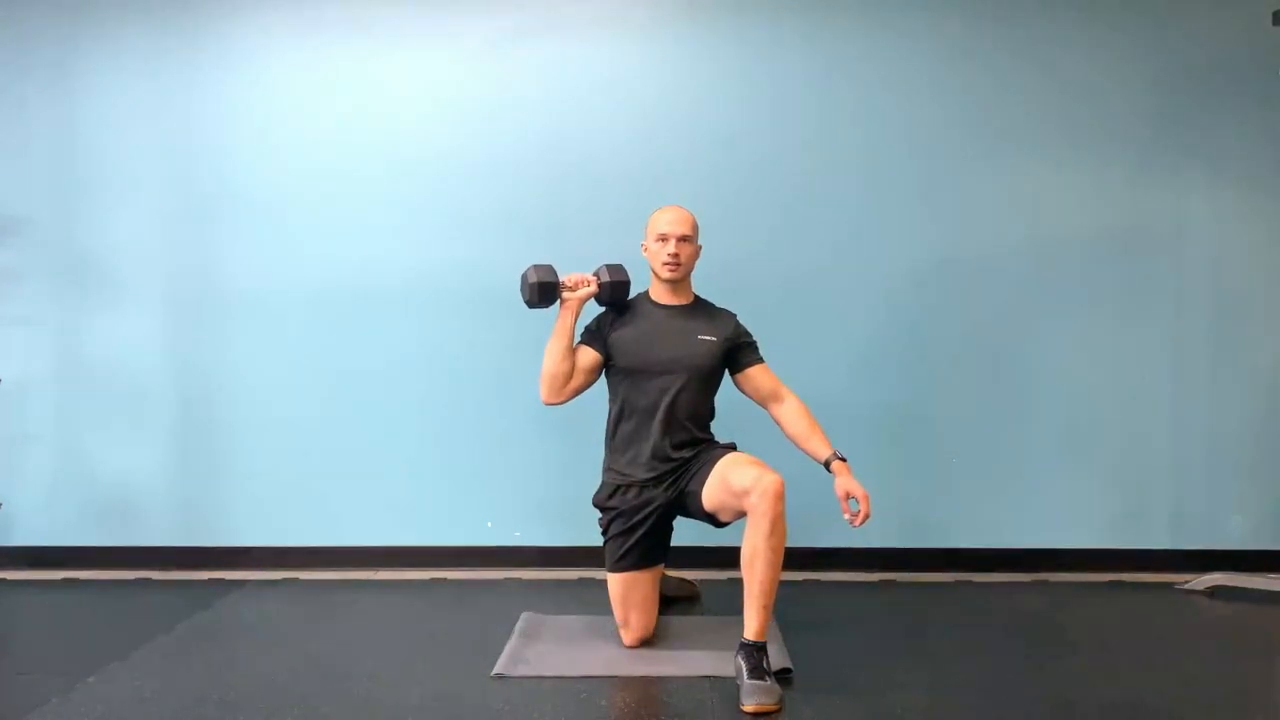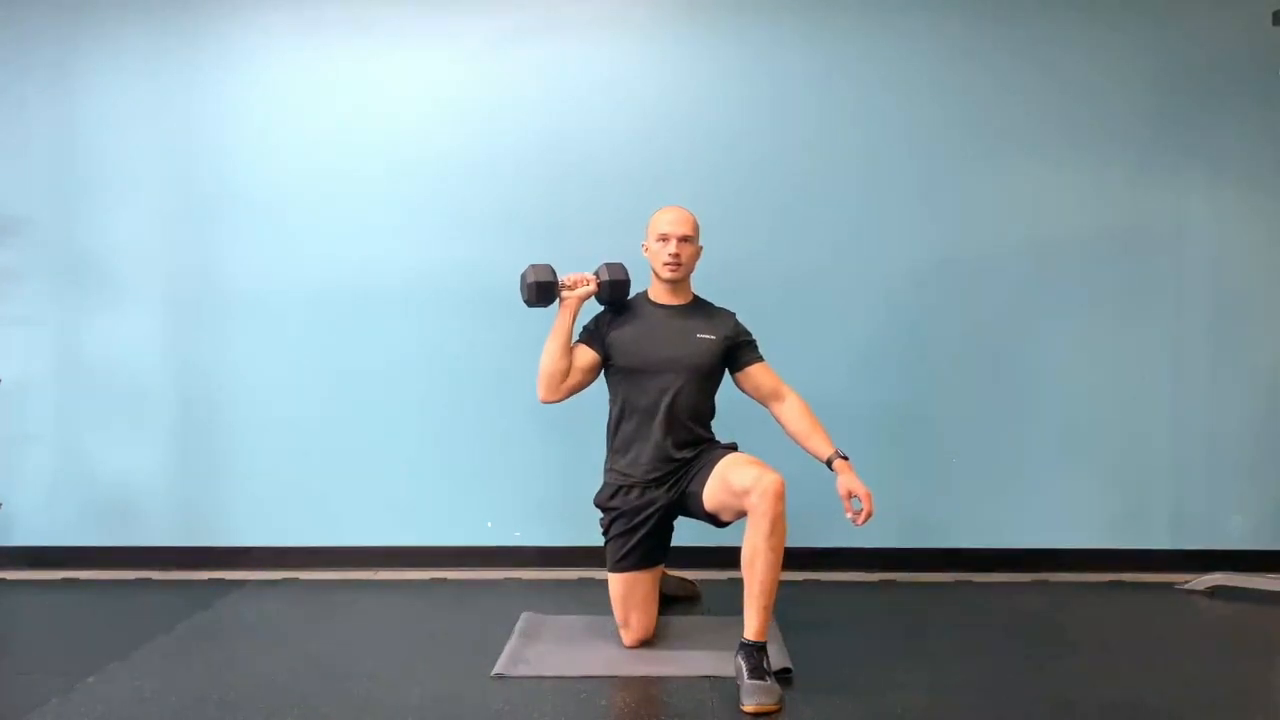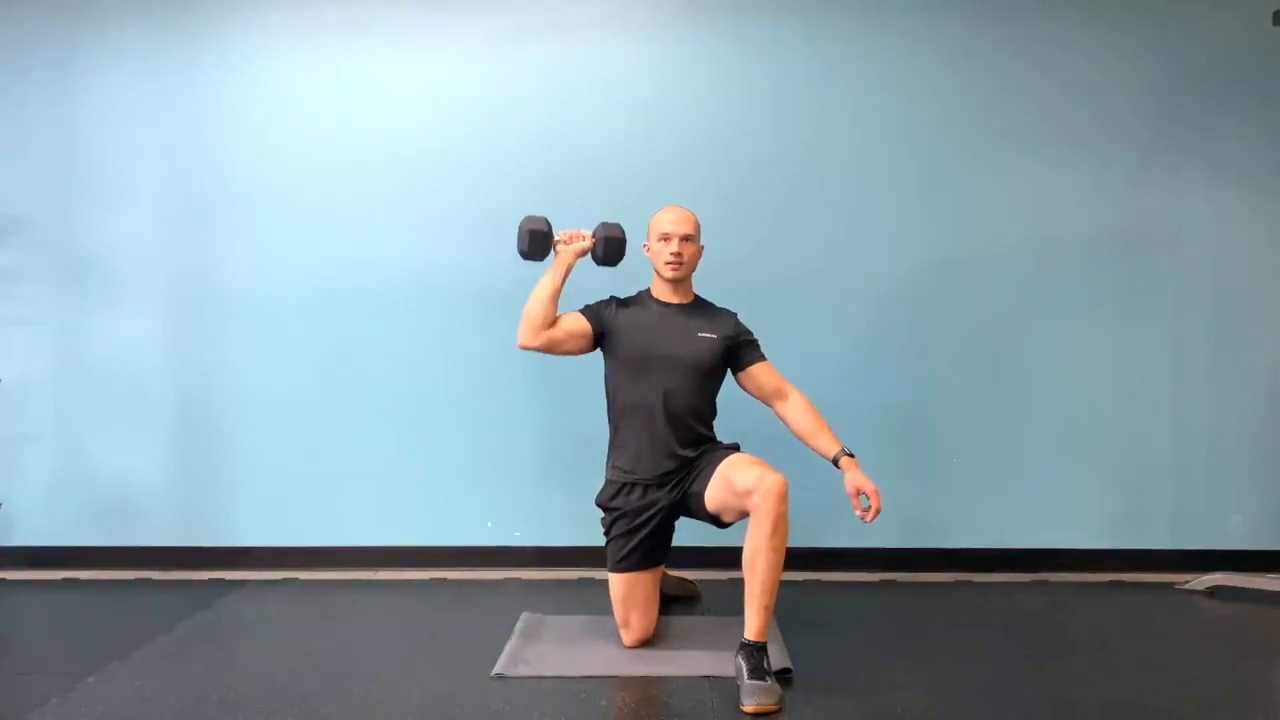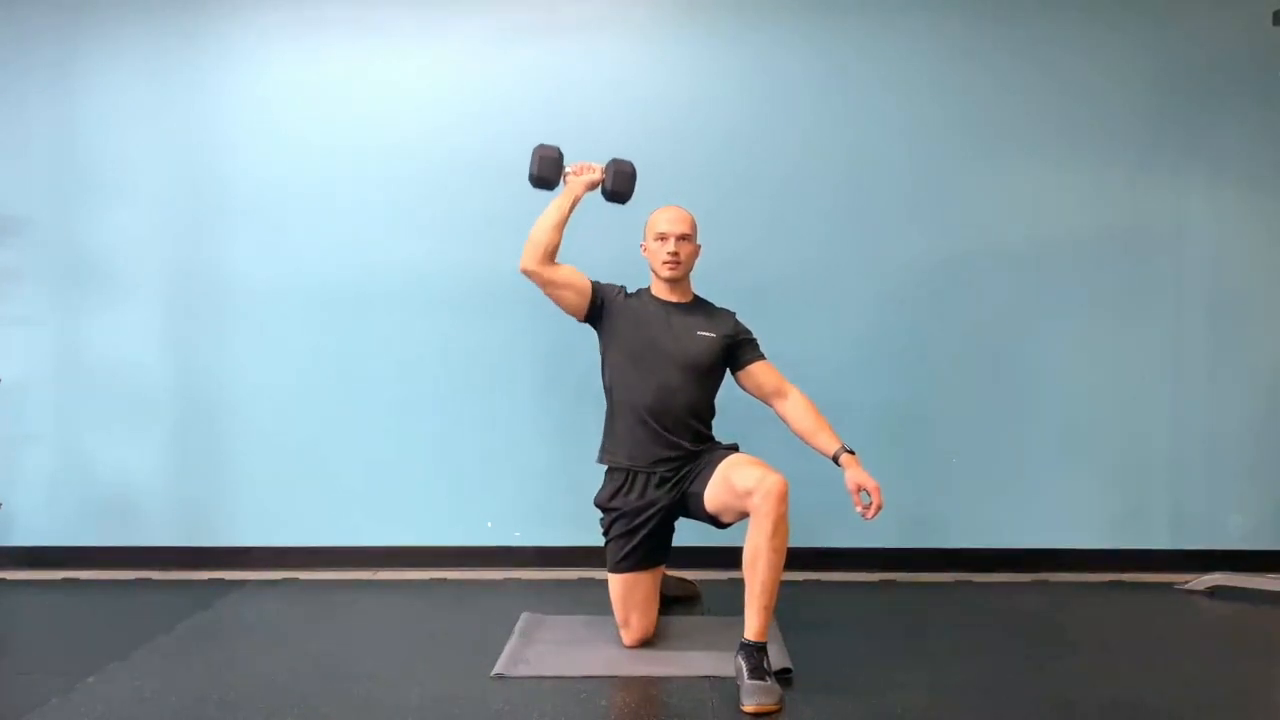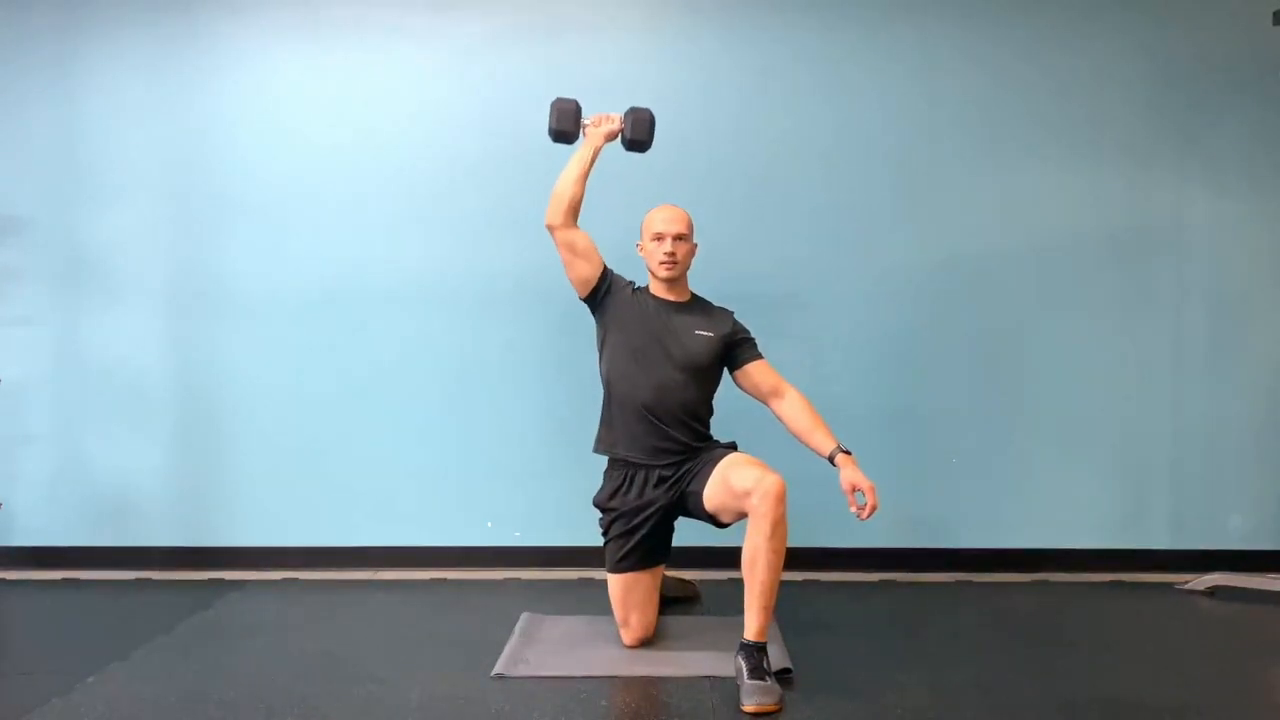
dt=0.2s
person 1, frame 1
left shoulder: (722, 326)
right shoulder: (614, 321)
left elbow: (778, 399)
right elbow: (553, 392)
left wrist: (837, 464)
right wrist: (569, 311)
left hip: (697, 465)
right hip: (631, 482)
left knee: (766, 487)
right knee: (634, 635)
left ankle: (752, 651)
right ankle: (652, 578)
person 1, frame 2
left shoulder: (722, 326)
right shoulder: (614, 321)
left elbow: (779, 398)
right elbow: (550, 389)
left wrist: (839, 463)
right wrist: (568, 309)
left hip: (698, 465)
right hip: (632, 482)
left knee: (767, 487)
right knee: (634, 635)
left ankle: (752, 651)
right ankle: (653, 577)
person 1, frame 3
left shoulder: (724, 325)
right shoulder: (615, 314)
left elbow: (783, 397)
right elbow: (532, 337)
left wrist: (845, 461)
right wrist: (563, 262)
left hip: (700, 467)
right hip: (633, 482)
left knee: (769, 487)
right knee: (636, 635)
left ankle: (753, 652)
right ankle: (656, 578)
person 1, frame 4
left shoulder: (722, 326)
right shoulder: (614, 306)
left elbow: (782, 395)
right elbow: (534, 264)
left wrist: (845, 458)
right wrist: (572, 192)
left hip: (699, 467)
right hip: (632, 482)
left knee: (769, 488)
right knee: (635, 636)
left ankle: (753, 652)
right ankle: (656, 576)
person 1, frame 5
left shoulder: (720, 324)
right shoulder: (614, 299)
left elbow: (780, 395)
right elbow: (558, 221)
left wrist: (841, 459)
right wrist: (593, 143)
left hip: (697, 466)
right hip: (631, 479)
left knee: (768, 488)
right knee: (635, 636)
left ankle: (752, 651)
right ankle: (656, 573)
